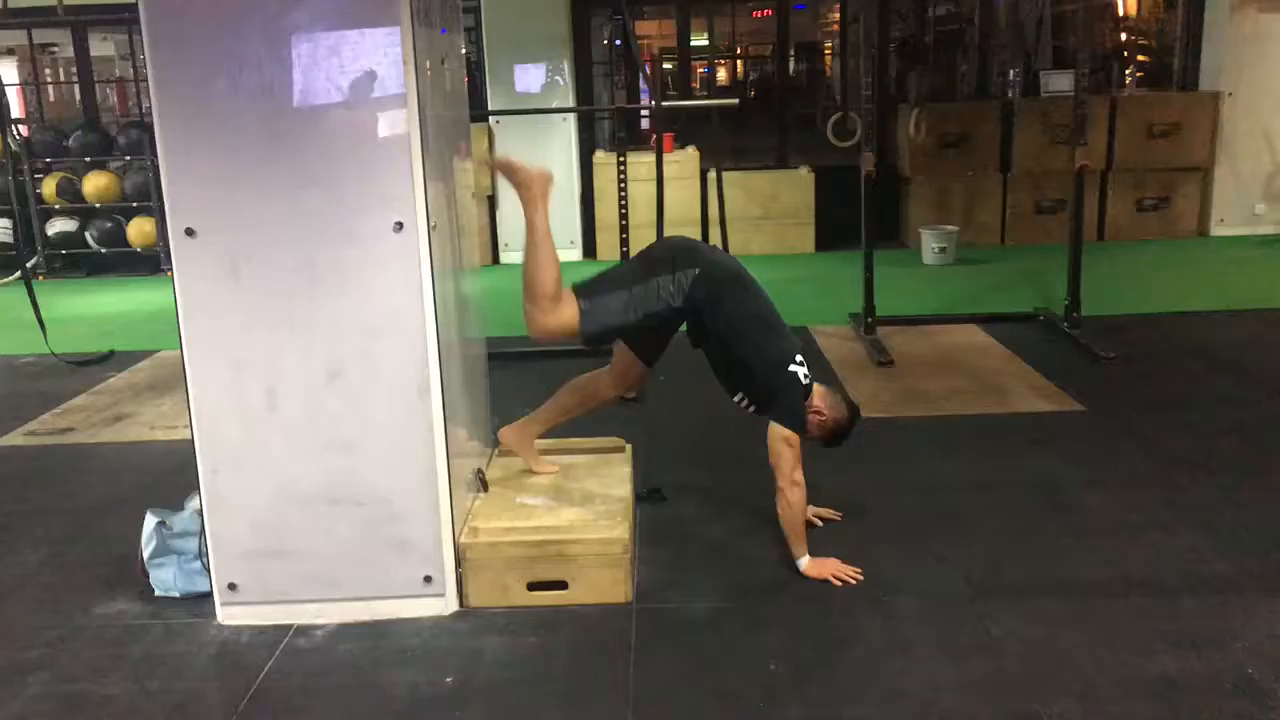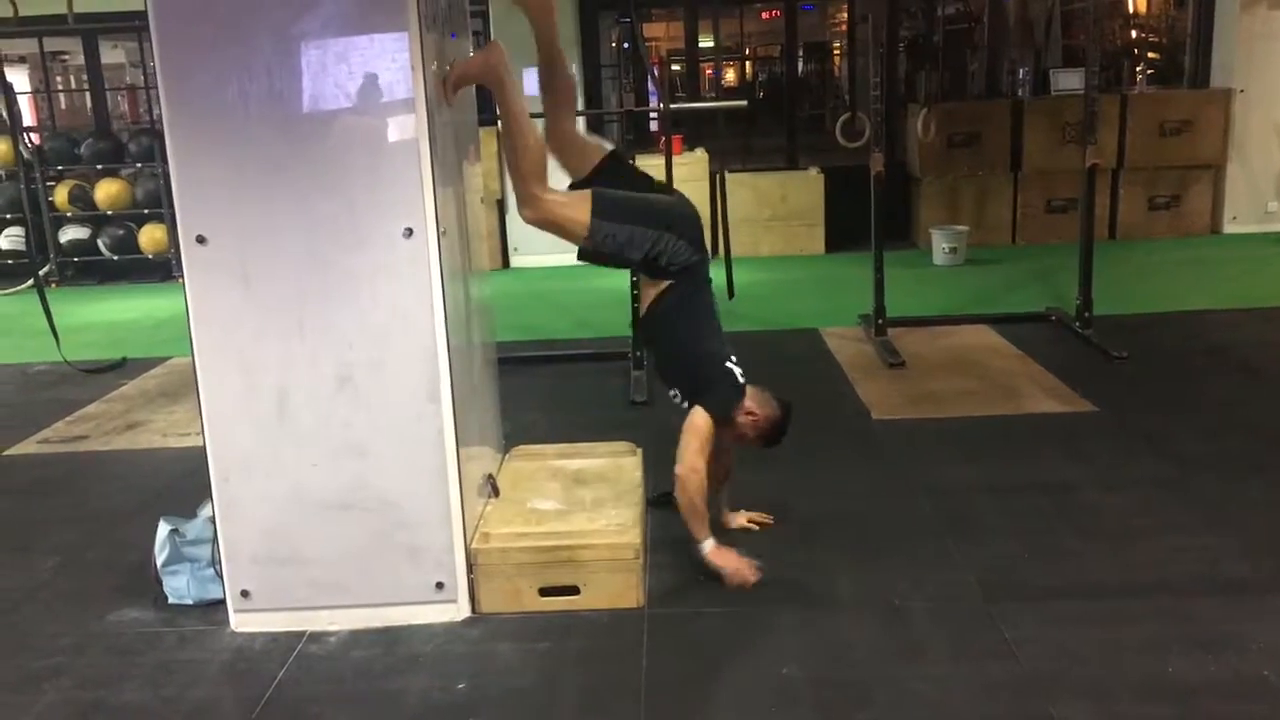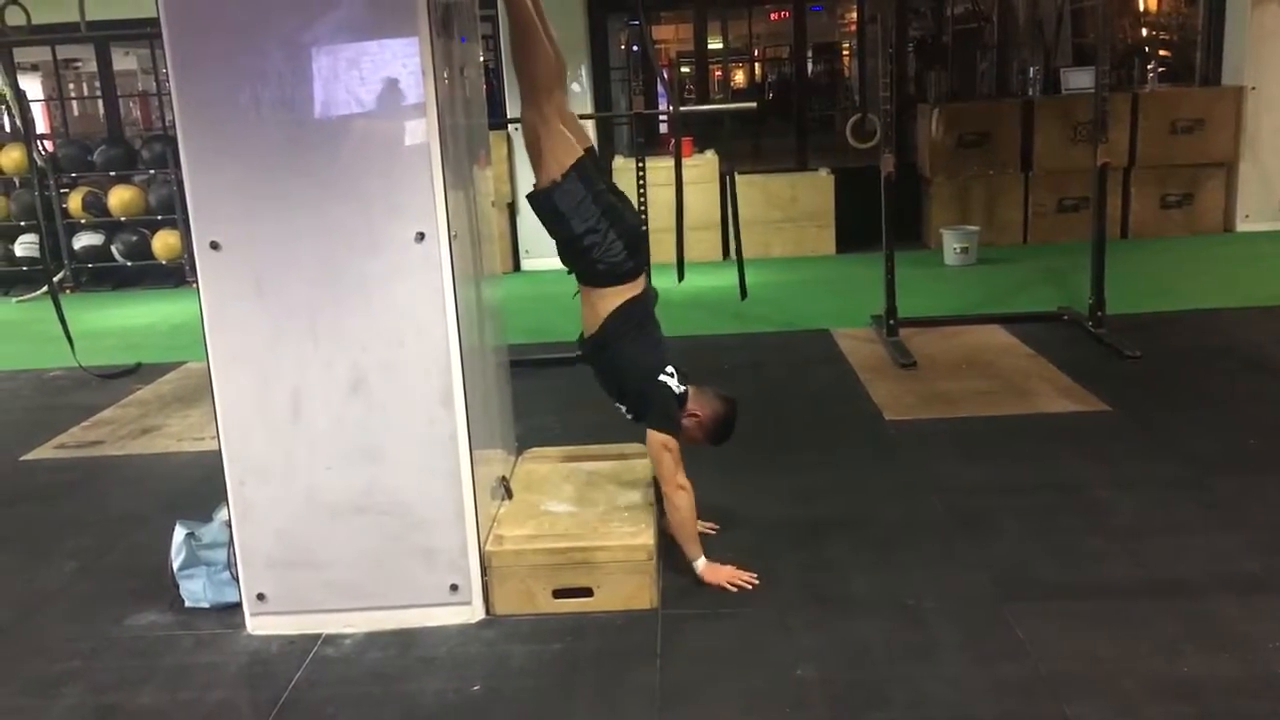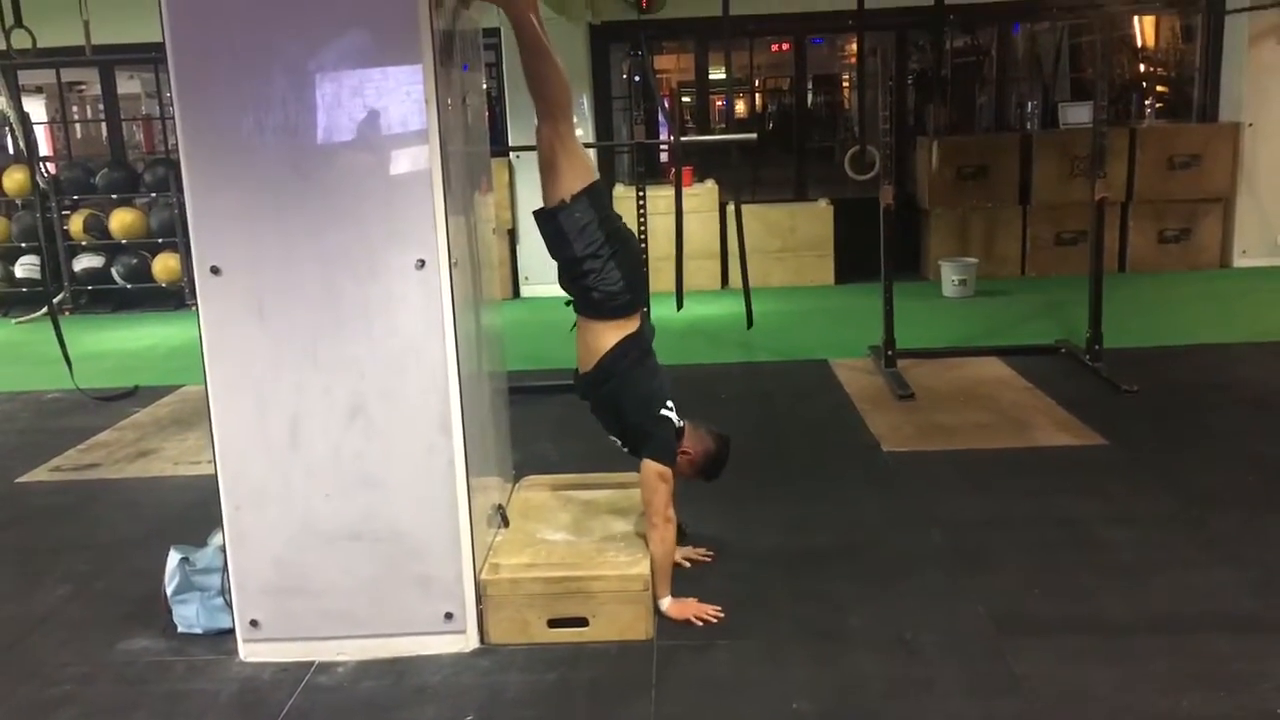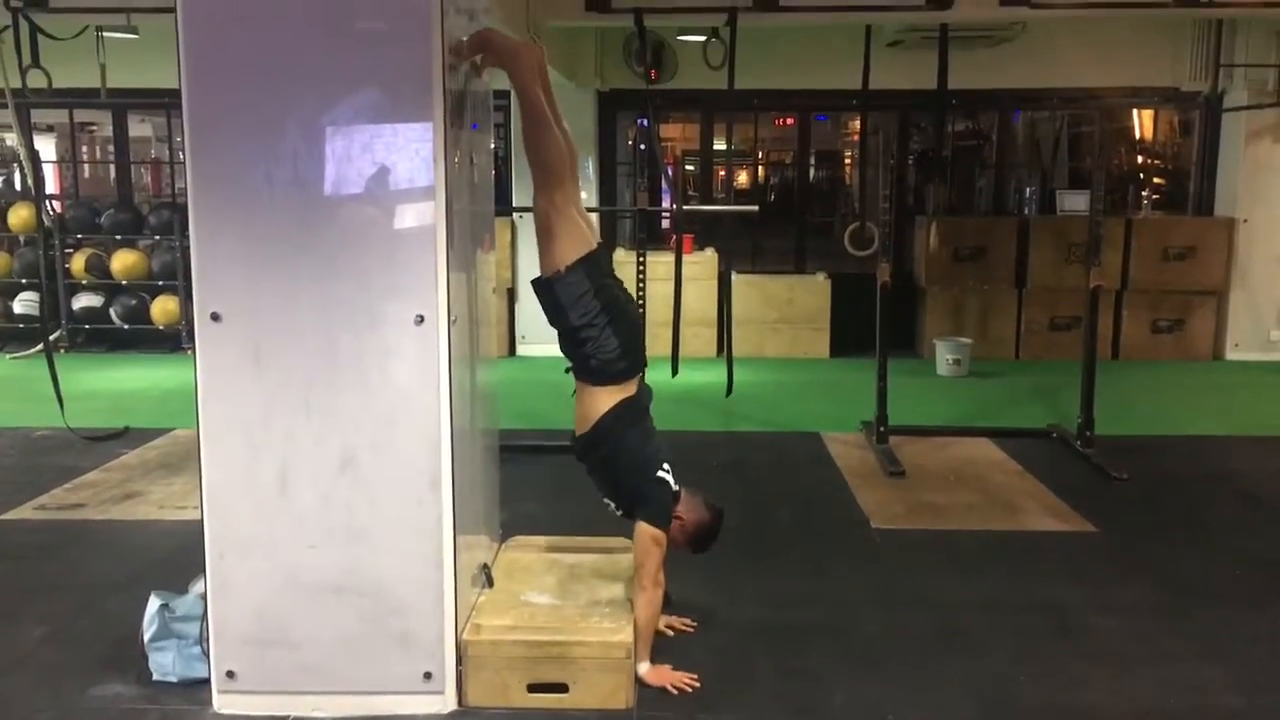
dt=1s
person 1, frame 1
left shoulder: (792, 381)
right shoulder: (789, 394)
right elbow: (790, 483)
left wrist: (797, 506)
right wrist: (805, 559)
left hip: (689, 268)
right hip: (686, 278)
left knee: (622, 376)
right knee: (546, 320)
left ankle: (523, 433)
right ankle: (535, 194)
person 1, frame 2
left shoulder: (725, 389)
right shoulder: (720, 389)
left elbow: (714, 450)
right elbow: (687, 472)
left wrist: (726, 510)
right wrist: (708, 545)
left hip: (671, 239)
right hip: (669, 245)
left knee: (563, 141)
right knee: (538, 205)
right ankle: (498, 72)
person 1, frame 3
left shoulder: (665, 390)
right shoulder: (662, 395)
left elbow: (671, 484)
right elbow: (675, 486)
left wrist: (682, 521)
right wrist: (700, 562)
left hip: (610, 249)
right hip: (606, 253)
left knee: (553, 109)
right knee: (544, 111)
person 1, frame 4
left shoulder: (660, 425)
right shoulder: (660, 432)
left elbow: (658, 517)
right elbow: (660, 518)
left wrist: (669, 549)
right wrist: (667, 599)
left hip: (611, 281)
right hip: (606, 283)
left knee: (557, 133)
right knee: (556, 133)
person 1, frame 5
left shoulder: (655, 493)
right shoulder: (657, 499)
left elbow: (646, 583)
right elbow: (648, 581)
left wrist: (653, 617)
right wrist: (644, 664)
left hip: (606, 341)
right hip: (605, 343)
left knee: (562, 196)
right knee: (558, 196)
right ankle: (521, 67)
